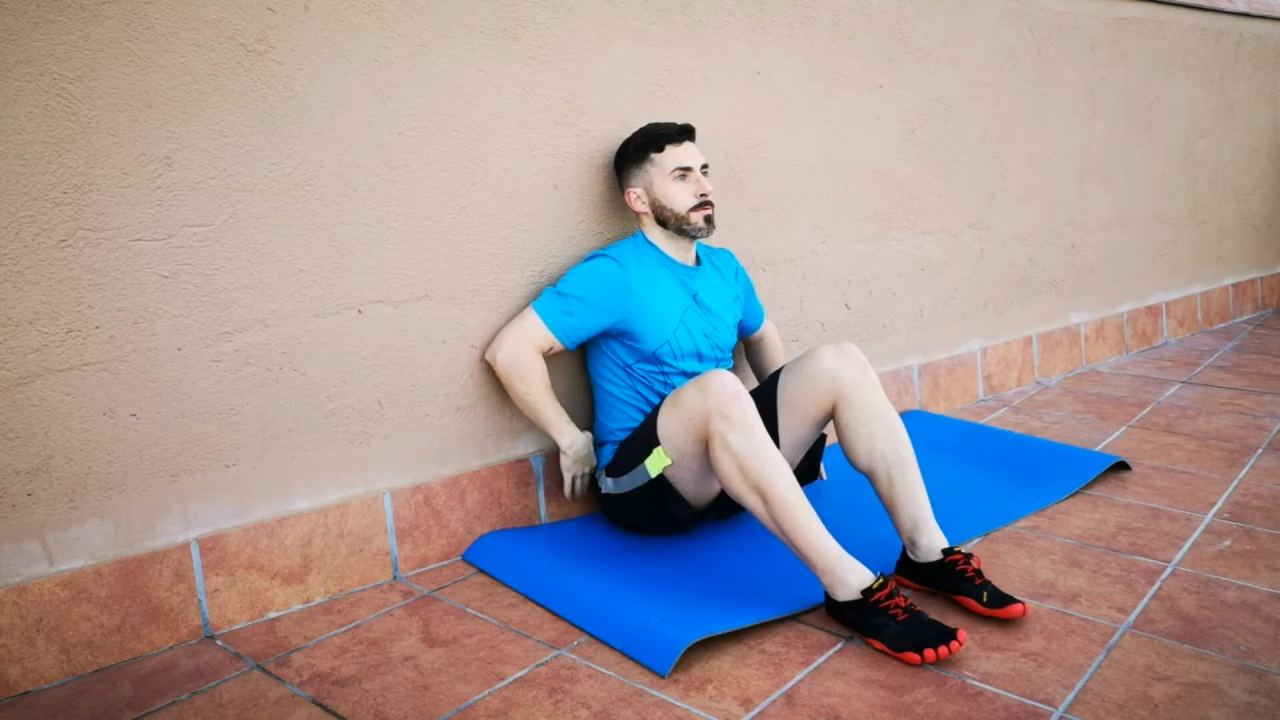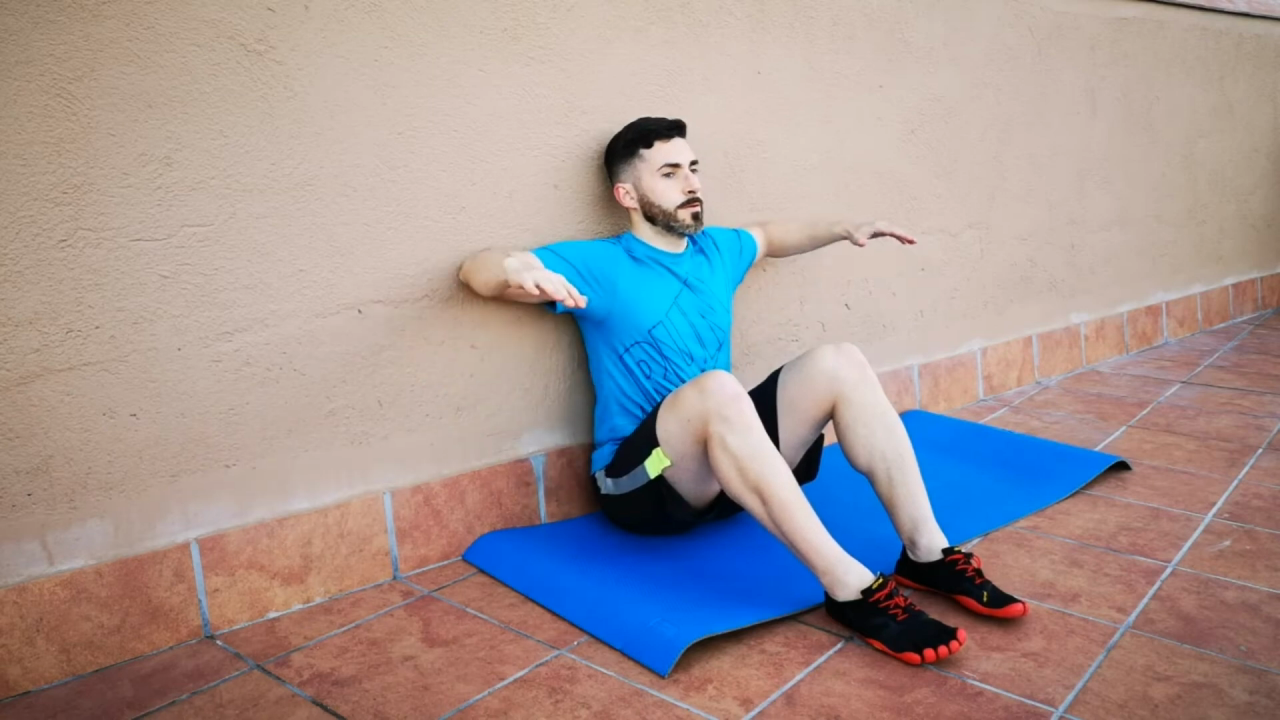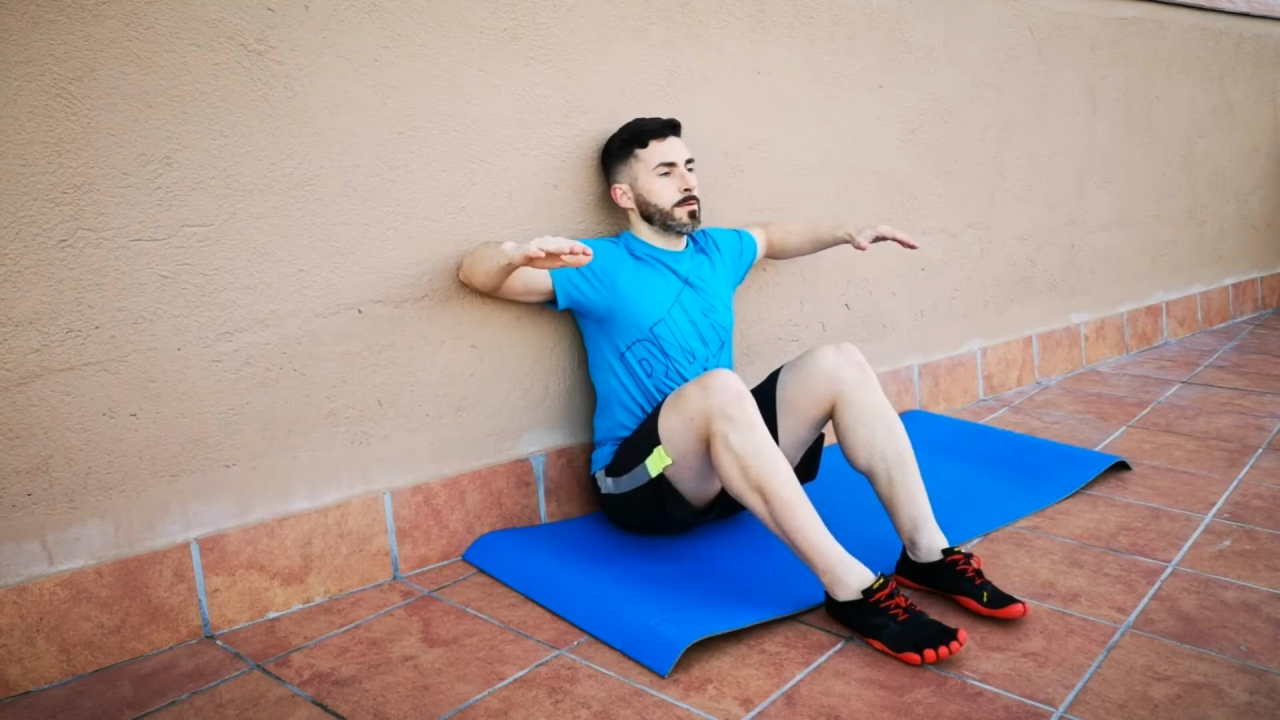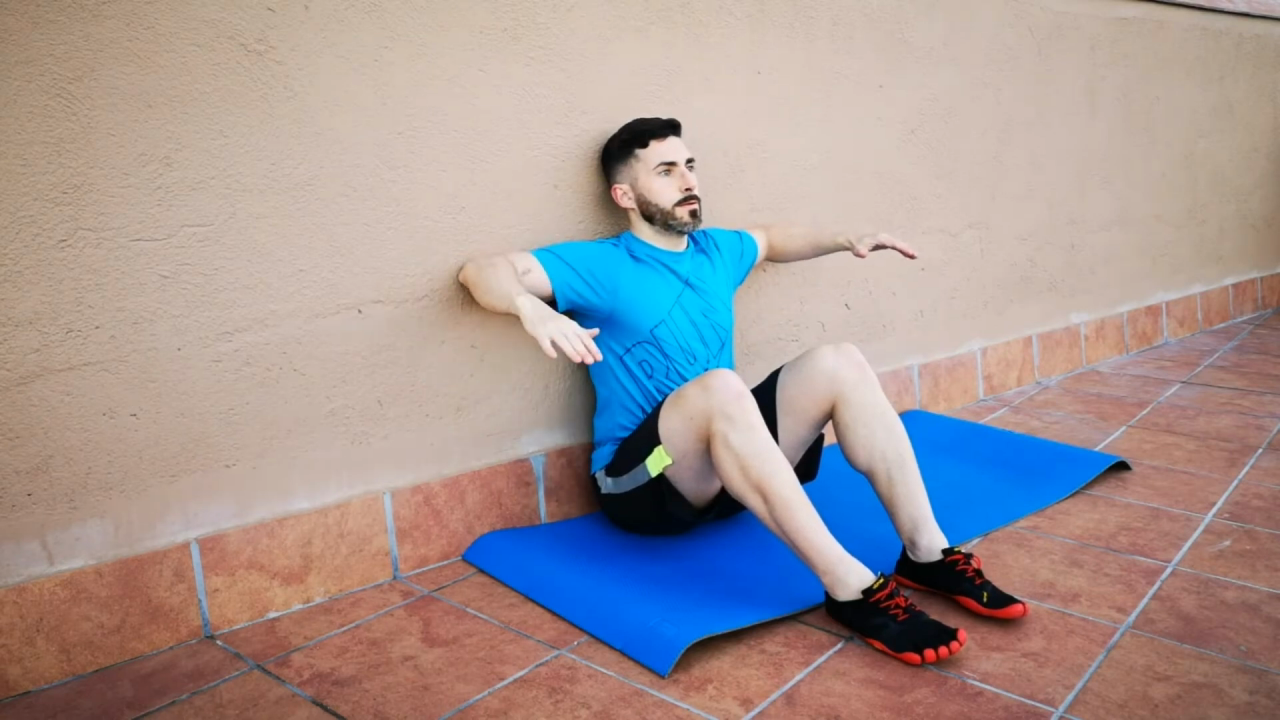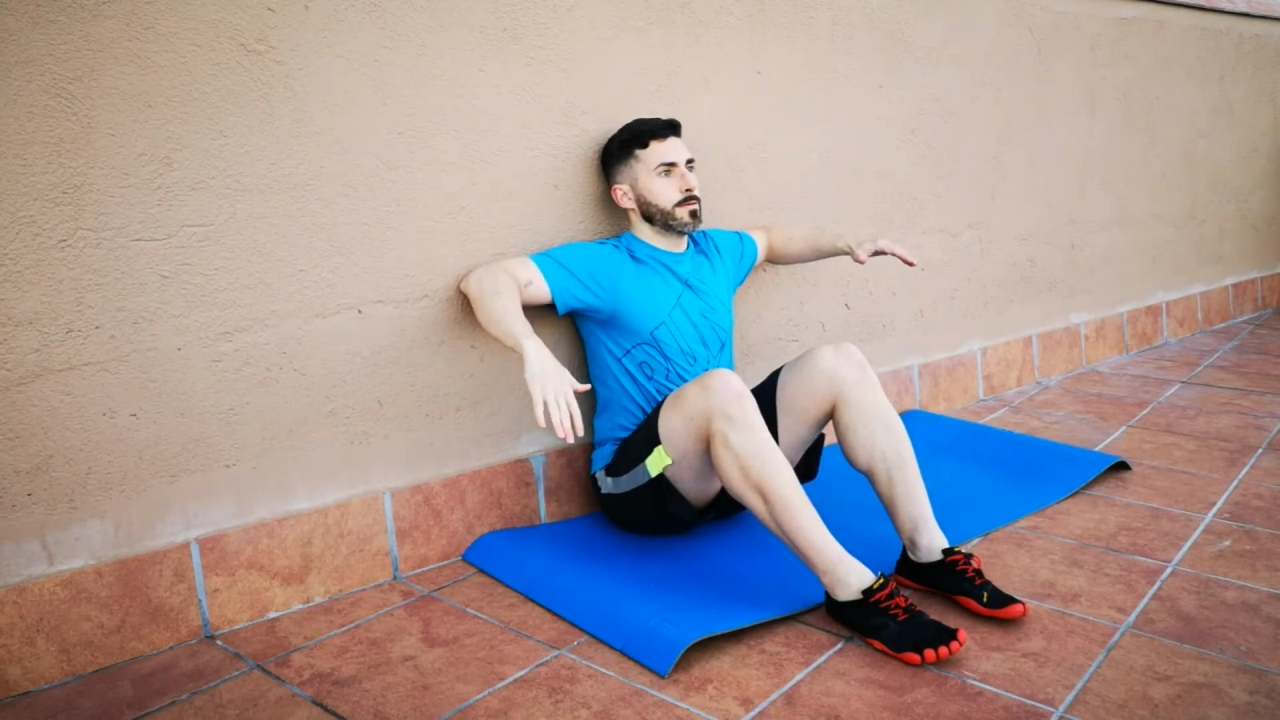
dt=1s
person 1, frame 1
left shoulder: (723, 267)
right shoulder: (612, 275)
left elbow: (760, 335)
right elbow: (508, 350)
left wrist: (804, 413)
right wrist: (573, 441)
left hip: (729, 468)
right hip: (642, 482)
left knee: (838, 362)
right knee: (717, 388)
left ankle: (926, 552)
right ankle: (850, 587)
person 1, frame 2
left shoulder: (715, 250)
right shoulder: (599, 265)
left elbow: (769, 236)
right elbow: (474, 272)
left wrist: (842, 231)
right wrist: (518, 268)
left hip: (728, 466)
right hip: (642, 483)
left knee: (839, 363)
right knee: (717, 388)
left ankle: (927, 552)
right ankle: (851, 587)
person 1, frame 3
left shoulder: (715, 250)
right shoulder: (602, 266)
left elbow: (769, 236)
right elbow: (474, 273)
left wrist: (843, 235)
right wrist: (517, 251)
left hip: (729, 467)
right hip: (640, 482)
left knee: (838, 363)
right knee: (719, 386)
left ankle: (926, 553)
right ankle: (850, 587)
person 1, frame 4
left shoulder: (716, 251)
right shoulder: (601, 265)
left elbow: (770, 239)
right elbow: (480, 270)
left wrist: (845, 241)
right wrist: (534, 308)
left hip: (731, 466)
right hip: (641, 484)
left knee: (839, 363)
right knee: (719, 386)
left ankle: (926, 552)
right ankle: (850, 587)
person 1, frame 5
left shoulder: (717, 252)
right shoulder: (601, 267)
left elbow: (772, 240)
right elbow: (484, 281)
left wrist: (845, 245)
right wrist: (536, 353)
left hip: (730, 467)
right hip: (642, 484)
left knee: (839, 362)
right knee: (720, 387)
left ankle: (926, 553)
right ankle: (851, 587)
